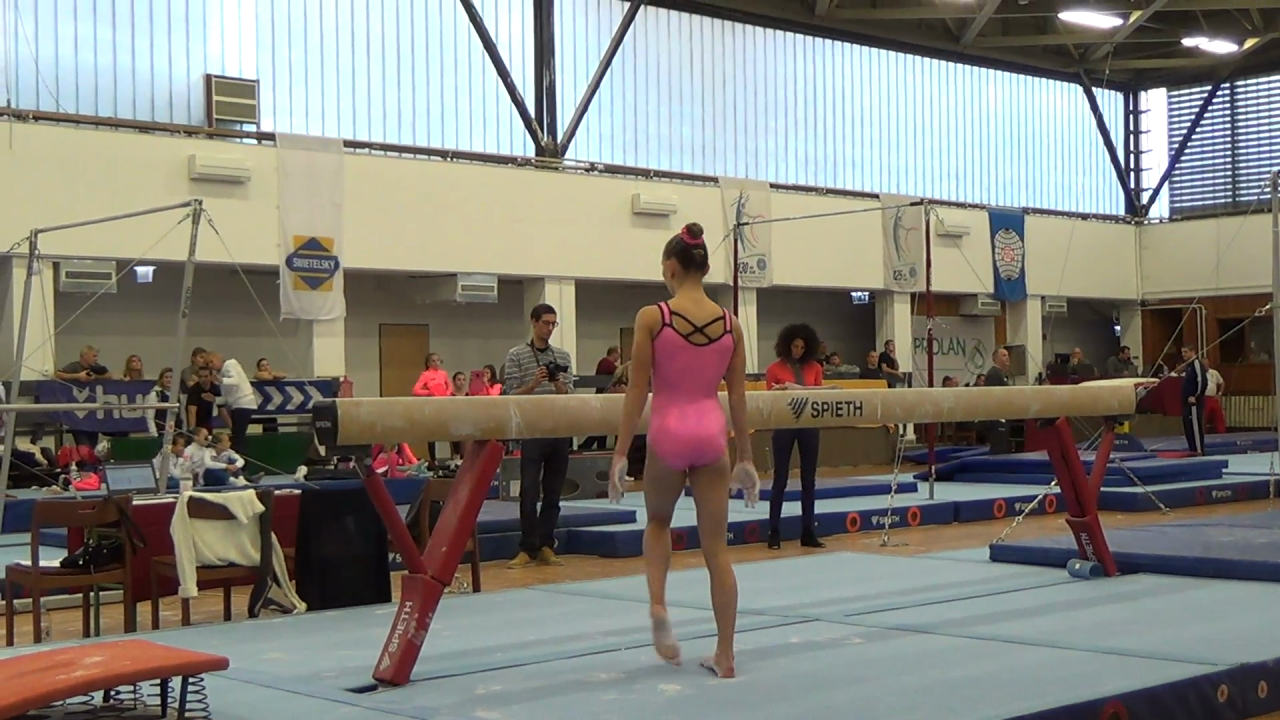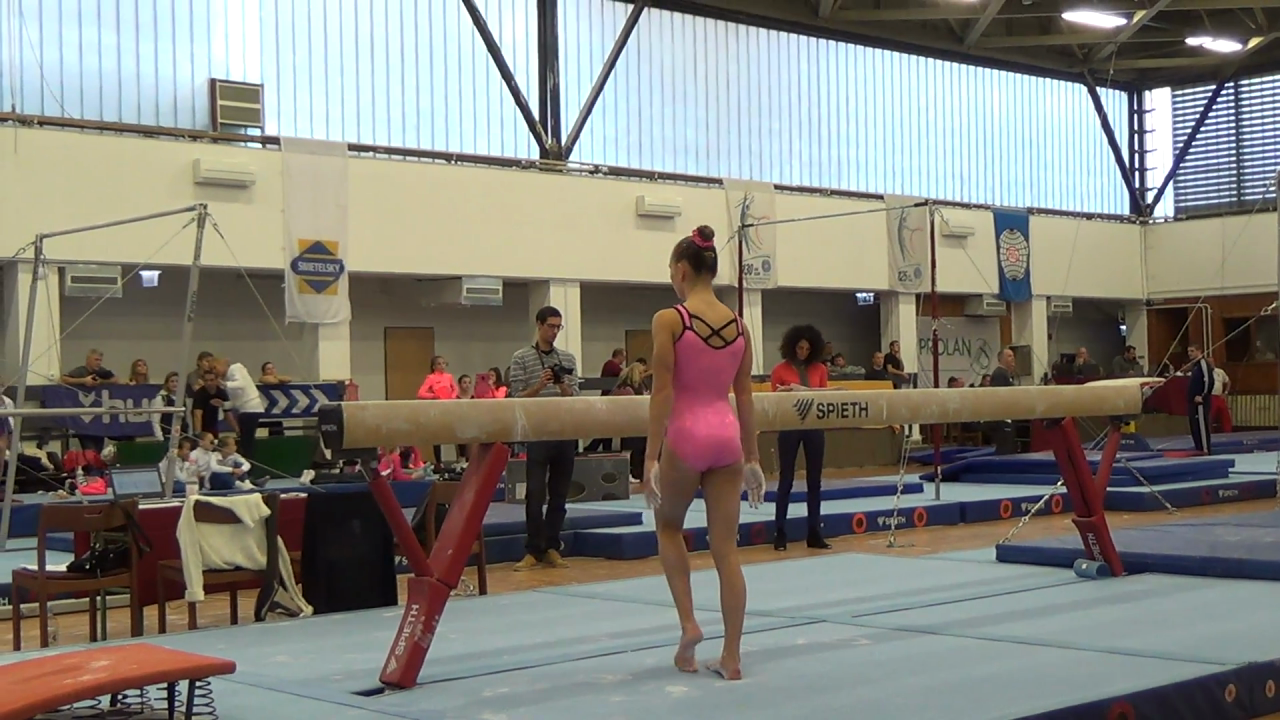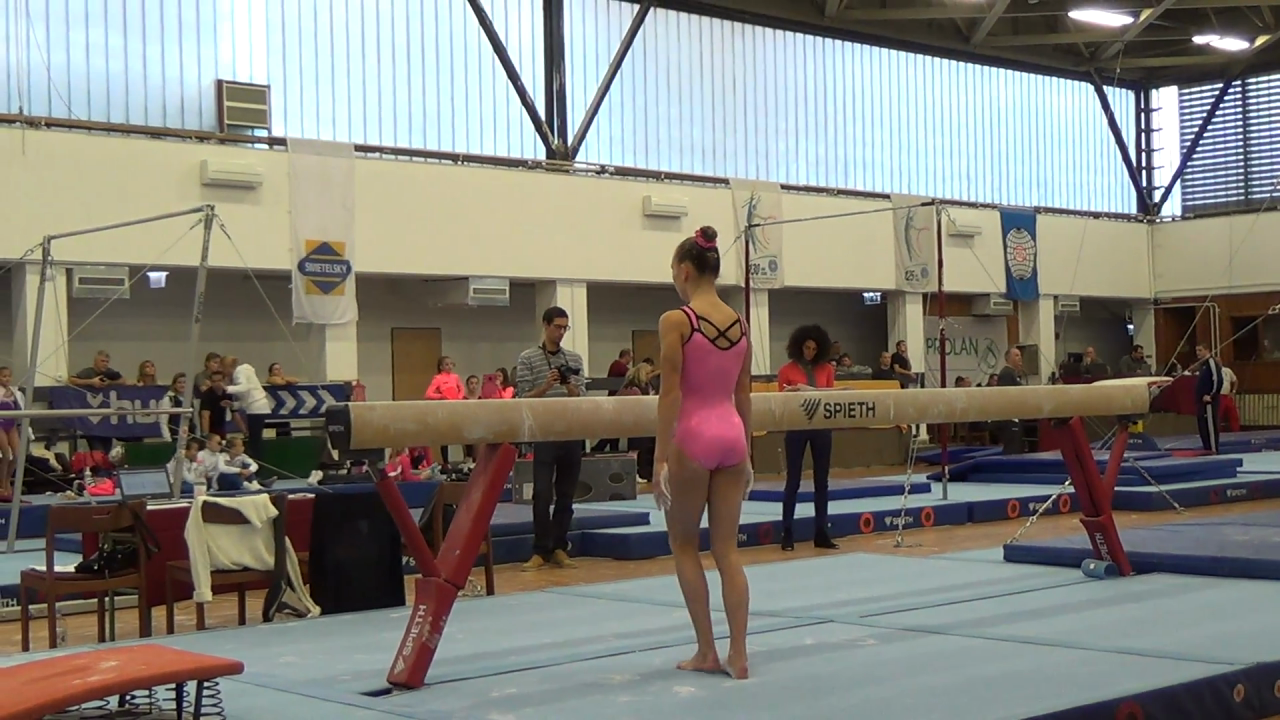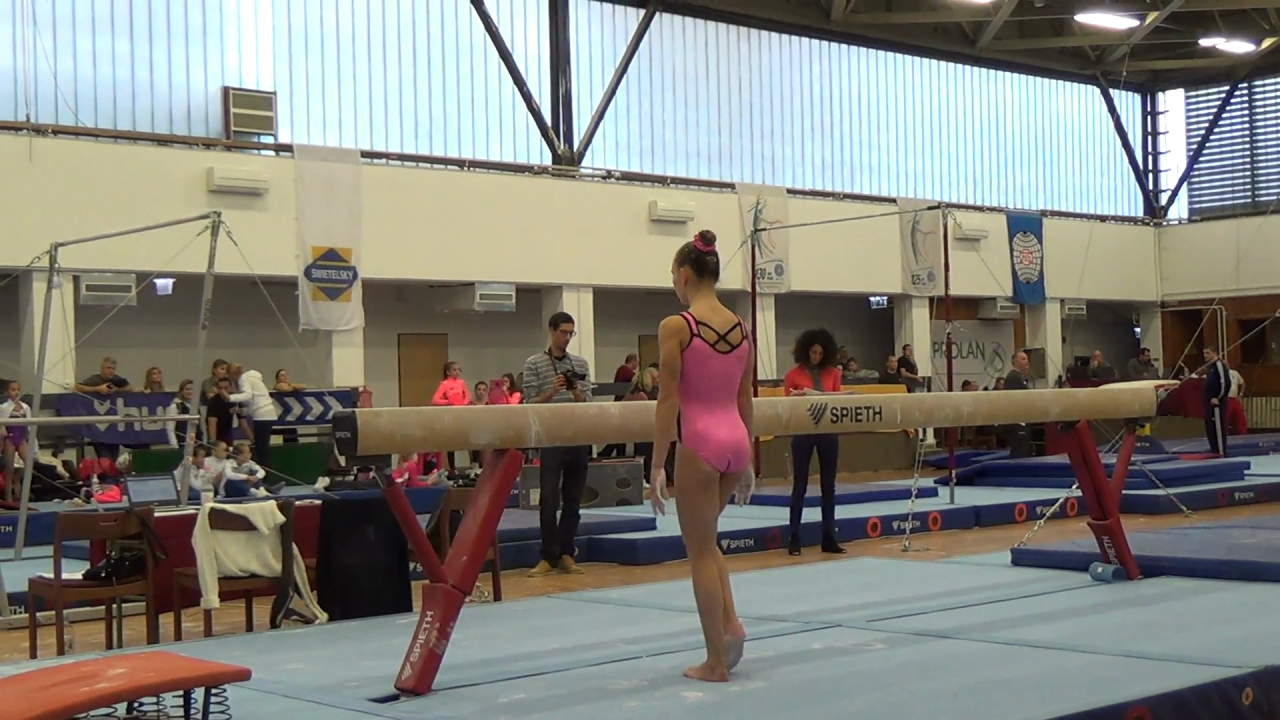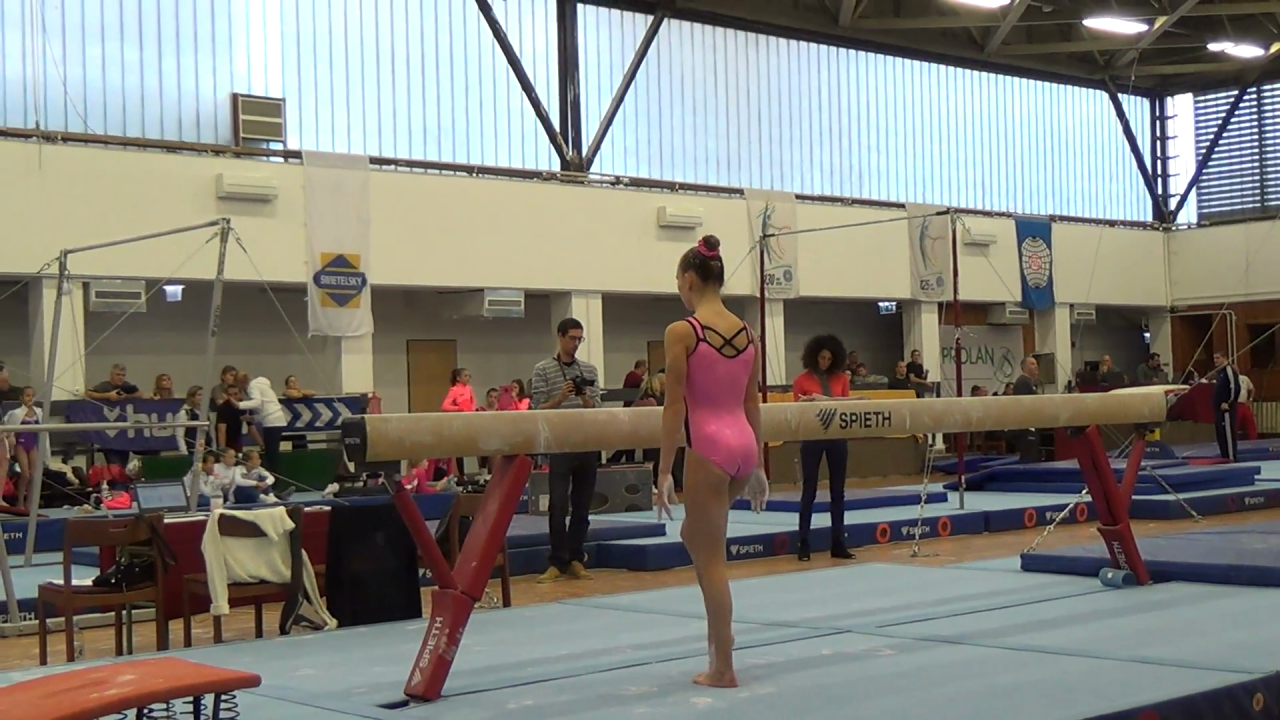
dt=0.2s
person 1, frame 1
left shoulder: (651, 317)
right shoulder: (729, 323)
left elbow: (637, 390)
right elbow: (738, 396)
left wrist: (620, 452)
right wrist: (745, 456)
left hip: (668, 434)
right hip: (712, 435)
left knee: (658, 522)
right knee: (715, 548)
left ankle: (659, 610)
right ankle: (724, 654)
person 1, frame 2
left shoulder: (669, 319)
right shoulder: (737, 324)
left elbow: (662, 392)
right elbow: (745, 397)
left wrist: (651, 457)
right wrist: (752, 458)
left hip: (686, 437)
right hip: (727, 437)
left knee: (667, 525)
right knee: (725, 550)
left ankle: (689, 625)
right ankle: (731, 656)
person 1, frame 3
left shoulder: (676, 321)
right shoulder: (739, 323)
left elbow: (670, 395)
right elbow: (743, 396)
left wrist: (660, 459)
right wrist: (746, 457)
left hip: (693, 438)
right hip: (731, 436)
left knee: (683, 544)
right knee: (727, 550)
left ankle: (706, 651)
right ankle: (738, 651)
person 1, frame 4
left shoulder: (675, 326)
right shoulder: (740, 327)
left elbow: (668, 400)
right elbow: (746, 399)
left wrist: (657, 465)
right wrist: (747, 460)
left hip: (699, 443)
right hip: (736, 439)
left knee: (700, 553)
right knee: (705, 542)
left ankle: (714, 662)
right ankle: (730, 624)
person 1, frame 5
left shoulder: (681, 332)
right shoulder: (746, 332)
left elbow: (675, 406)
right elbow: (752, 403)
left wrist: (664, 471)
right wrist: (758, 463)
left hip: (708, 447)
right hip: (743, 443)
left knee: (711, 557)
right knee: (695, 536)
left ankle: (722, 668)
right ankle: (721, 631)
person 2, frame 1
left shoulder: (563, 356)
right shoulder: (516, 355)
left elbow: (570, 396)
right elbow: (511, 395)
left wrist: (559, 385)
right wrist: (534, 384)
left knee: (553, 492)
right knee: (529, 492)
left ankle: (546, 546)
right ankle: (528, 548)
person 2, frame 2
left shoulder: (568, 358)
right shoulder: (521, 358)
left elbow: (575, 398)
right elbow: (516, 398)
left wrist: (563, 387)
right wrist: (539, 386)
left knee: (559, 495)
right knee: (535, 495)
left ankle: (552, 548)
right ankle: (534, 550)
person 2, frame 3
left shoulder: (575, 359)
right shoulder: (528, 358)
left elbow: (581, 399)
right elbow: (523, 398)
left wrist: (570, 387)
right wrist: (546, 386)
left knee: (566, 495)
right knee: (542, 495)
left ankle: (559, 548)
right ankle: (542, 551)
person 2, frame 4
left shoulder: (581, 364)
right shoulder: (534, 364)
left elbow: (588, 404)
right elbow: (529, 404)
left wrist: (576, 392)
right wrist: (551, 392)
left knee: (573, 500)
right knee: (549, 501)
left ankle: (566, 554)
right ankle: (548, 556)
person 2, frame 5
left shoulder: (589, 369)
right shoulder: (543, 369)
left elbow: (597, 409)
right elbow: (538, 409)
left wrist: (585, 398)
right wrist: (560, 397)
left knee: (582, 506)
right knee: (558, 506)
left ankle: (576, 560)
right ankle: (558, 562)
person 3, frame 1
left shoulder: (814, 368)
right shoulder: (775, 369)
right wrist: (778, 391)
left hip: (809, 425)
right hip: (784, 426)
left knee: (808, 480)
right knee: (780, 479)
left ankle: (808, 532)
right ankle: (774, 532)
person 3, frame 2
left shoulder: (820, 369)
right shoulder: (780, 370)
right wrist: (783, 393)
left hip: (814, 427)
right hip: (790, 427)
left knee: (814, 481)
right knee: (786, 480)
left ankle: (814, 533)
right ankle: (780, 534)
person 3, frame 3
left shoulder: (826, 369)
right shoulder: (787, 370)
right wrist: (790, 393)
left hip: (821, 426)
right hip: (796, 427)
left knee: (821, 481)
right knee: (793, 481)
left ankle: (821, 533)
right ankle: (787, 534)
person 3, frame 4
left shoulder: (833, 373)
right shoulder: (793, 375)
right wrist: (798, 397)
left hip: (828, 431)
right hip: (803, 432)
left knee: (828, 485)
right knee: (800, 485)
left ankle: (828, 538)
right ankle: (794, 538)
person 3, frame 5
left shoulder: (841, 379)
right shoulder: (802, 380)
right wrist: (806, 402)
left hip: (837, 437)
right hip: (812, 437)
left knee: (838, 491)
right knee: (809, 491)
left ankle: (838, 543)
right ankle: (803, 544)
